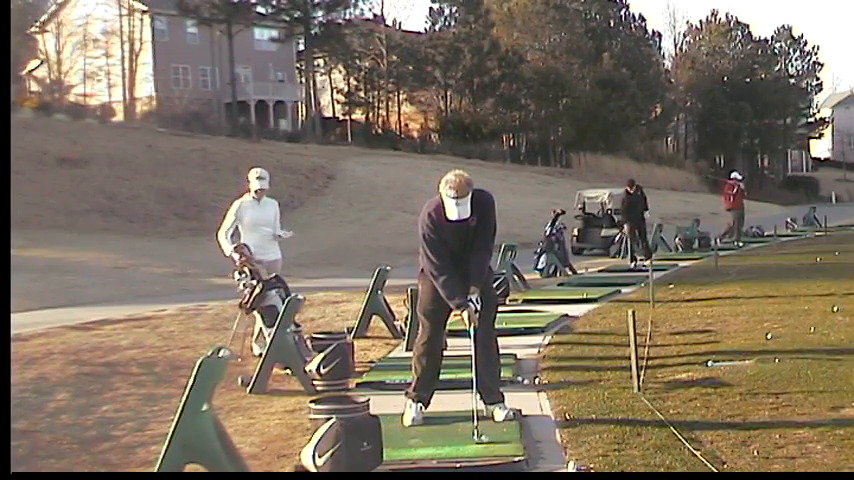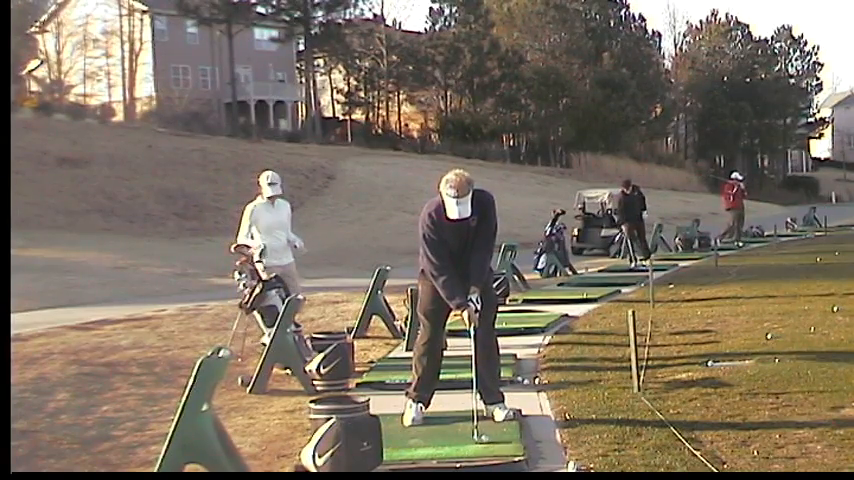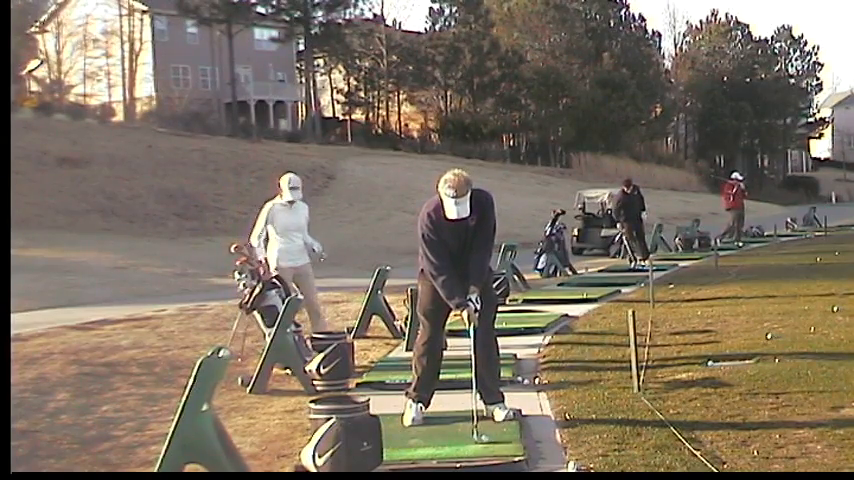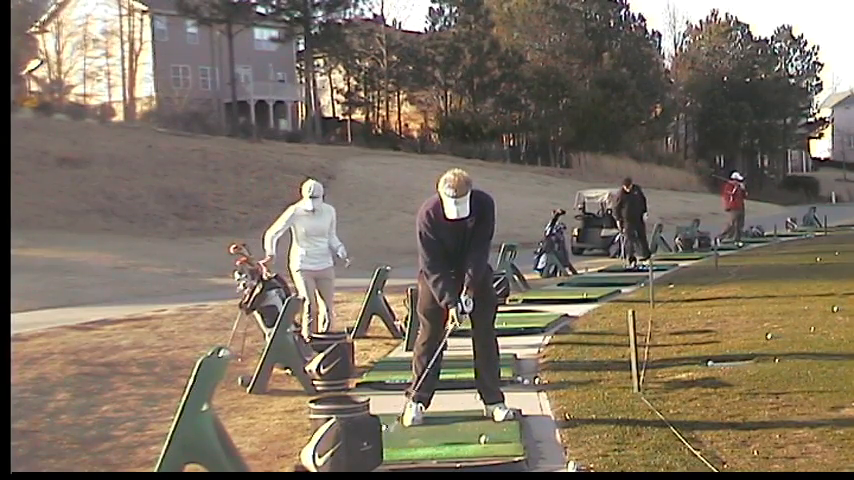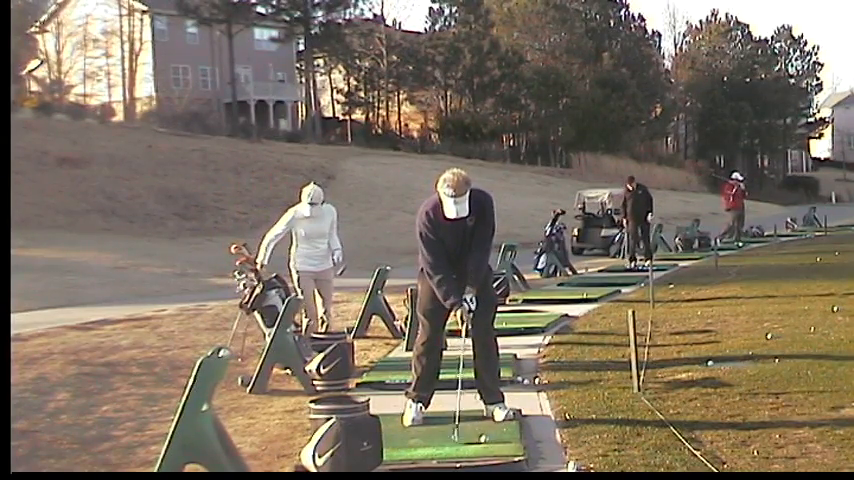
dt=0.5s
person 1, frame 1
left shoulder: (485, 202)
right shoulder: (430, 215)
left elbow: (483, 249)
right elbow: (437, 267)
left wrist: (474, 290)
right wrist: (459, 304)
left hip: (477, 273)
right hip: (437, 277)
left knee: (485, 335)
right knee: (429, 335)
left ankle: (493, 399)
right ankle: (416, 400)
person 1, frame 2
left shoulder: (485, 203)
right shoulder: (431, 215)
left elbow: (483, 249)
right elbow: (438, 267)
left wrist: (475, 291)
right wrist: (460, 304)
left hip: (477, 275)
right hip: (437, 277)
left knee: (485, 335)
right knee: (429, 335)
left ankle: (493, 400)
right ankle: (416, 400)
person 1, frame 3
left shoulder: (484, 202)
right shoulder: (429, 215)
left elbow: (482, 249)
right elbow: (437, 267)
left wrist: (474, 291)
right wrist: (459, 303)
left hip: (476, 274)
right hip: (436, 277)
left knee: (485, 335)
right knee: (429, 335)
left ankle: (493, 400)
right ankle: (416, 400)
person 1, frame 4
left shoulder: (484, 204)
right shoulder: (428, 214)
left elbow: (479, 251)
right elbow: (431, 265)
left wrist: (468, 290)
right wrist: (449, 302)
left hip: (475, 275)
right hip: (437, 277)
left knee: (485, 334)
right knee: (430, 335)
left ankle: (493, 400)
right ankle: (416, 400)
person 1, frame 5
left shoulder: (483, 202)
right shoulder: (428, 214)
left elbow: (481, 249)
right elbow: (434, 265)
left wrist: (470, 290)
right wrist: (454, 302)
left hip: (475, 274)
right hip: (437, 276)
left knee: (484, 334)
right knee: (429, 334)
left ankle: (493, 400)
right ankle: (416, 400)
person 2, frame 1
left shoulder: (273, 205)
right shoulder: (240, 205)
left elbow: (276, 231)
right elbow: (223, 234)
left wrist: (281, 234)
right wrist: (232, 253)
left hip: (273, 259)
right hip: (251, 261)
person 2, frame 2
left shoulder: (285, 206)
right shoulder: (253, 209)
right elbow: (242, 239)
left wrist: (297, 242)
right wrist: (255, 246)
left hip: (287, 263)
right hip: (267, 265)
person 2, frame 3
left shoulder: (303, 208)
right shoulder: (271, 208)
right elbow: (256, 237)
left wrist: (315, 246)
right wrist: (262, 259)
left hip: (302, 263)
right hip: (279, 265)
left knee: (313, 304)
person 2, frame 4
left shoulder: (329, 211)
right shoulder: (294, 212)
right elbow: (271, 234)
left wrist: (340, 249)
right wrist: (270, 254)
left hip: (325, 266)
right hip: (302, 267)
left knee: (328, 310)
right knee: (310, 310)
person 2, frame 5
left shoulder: (330, 211)
right shoulder: (293, 215)
right elbow: (271, 238)
left wrist: (337, 252)
right wrist: (261, 262)
left hip: (325, 267)
right hip: (302, 268)
left knee: (325, 311)
right knee: (309, 313)
